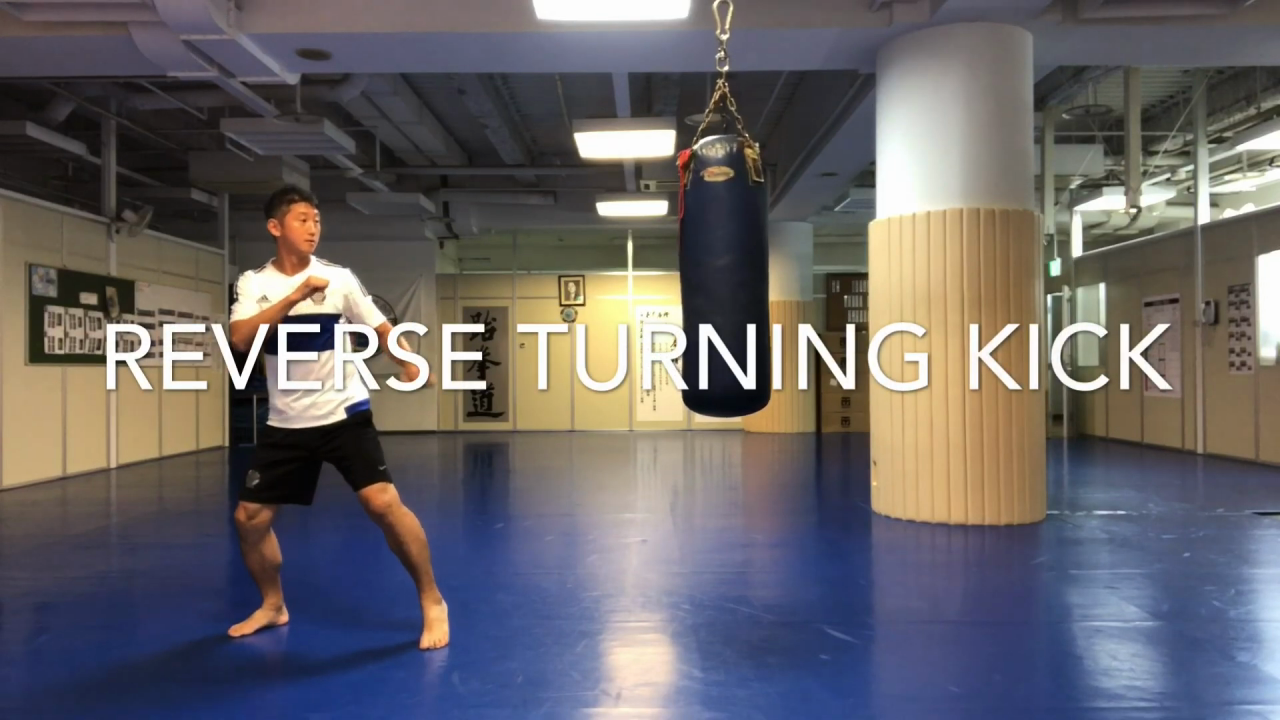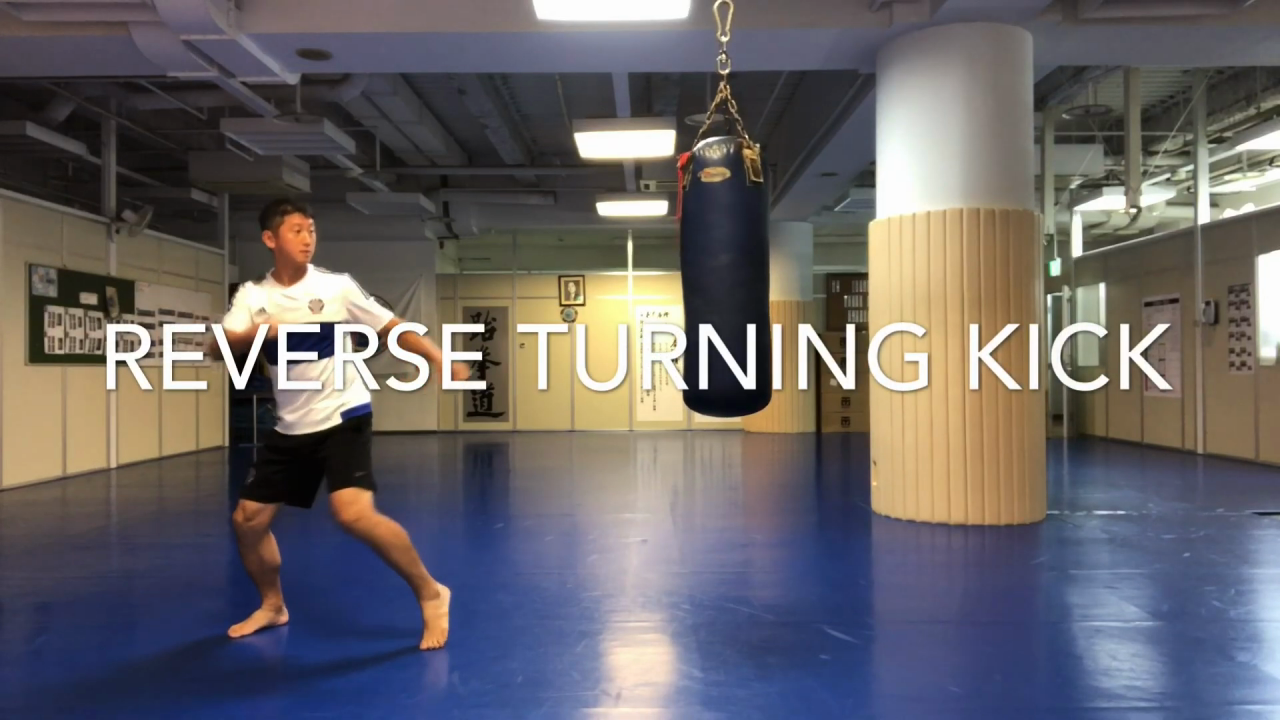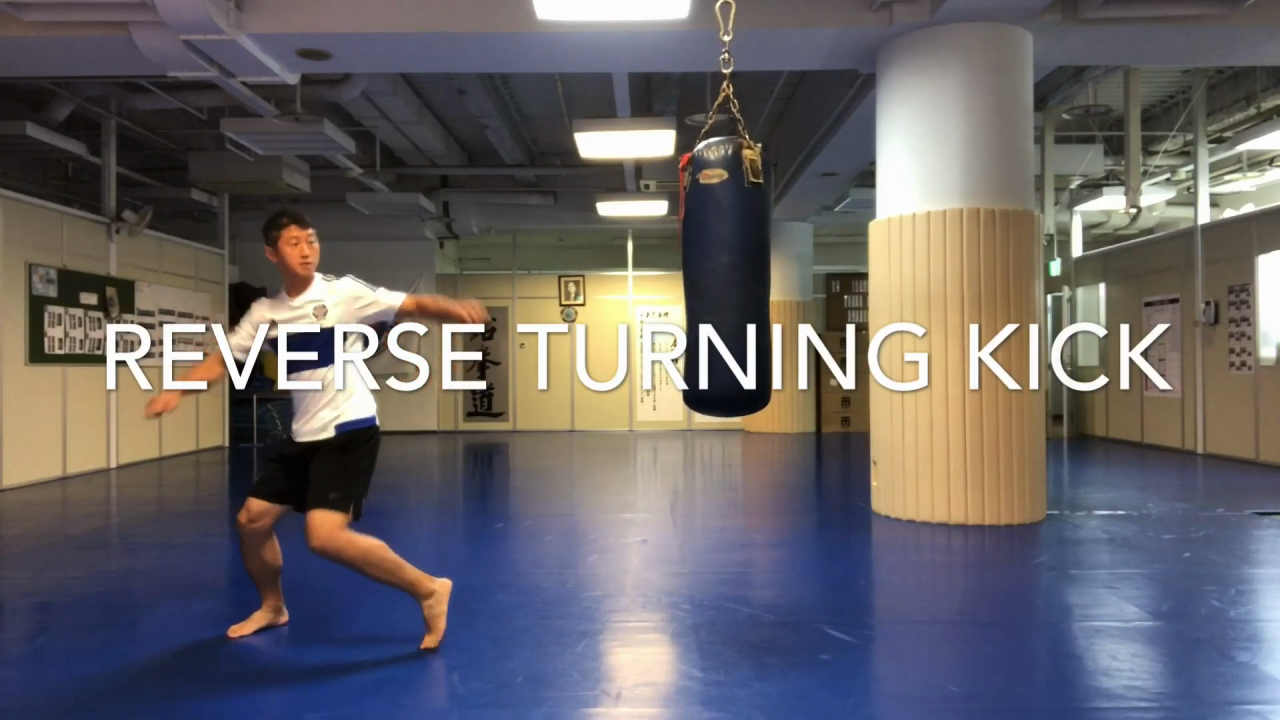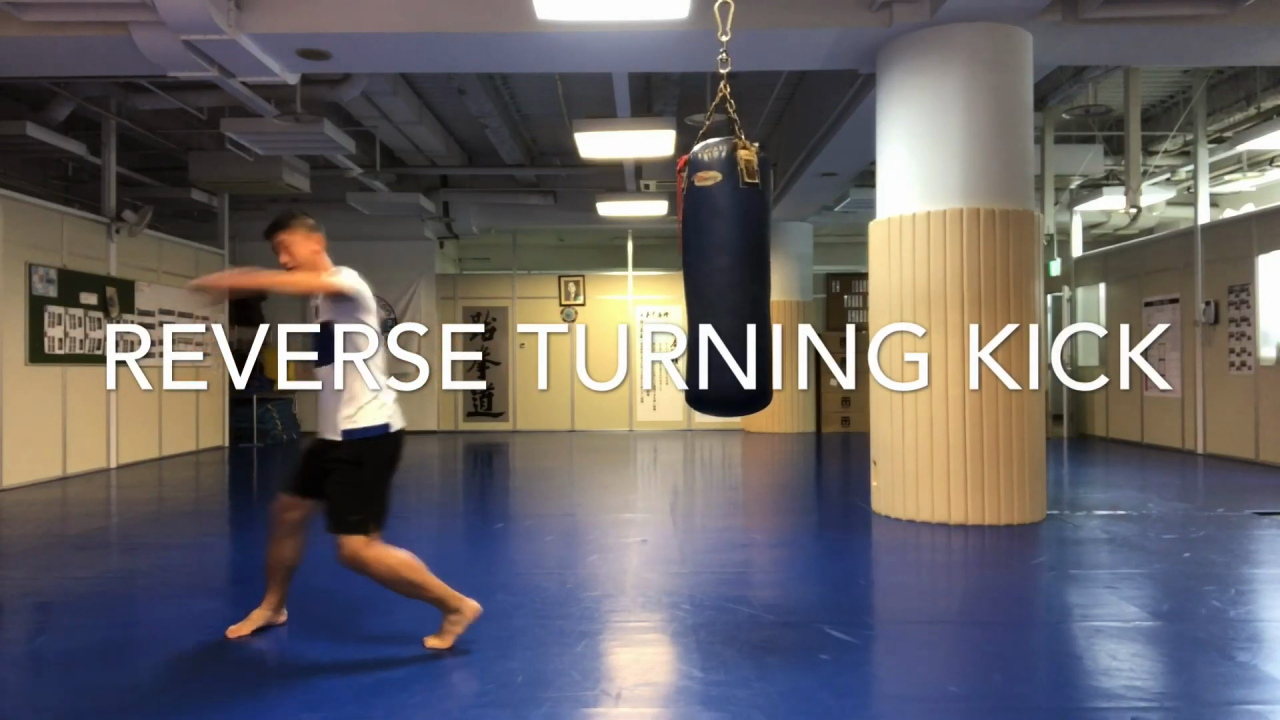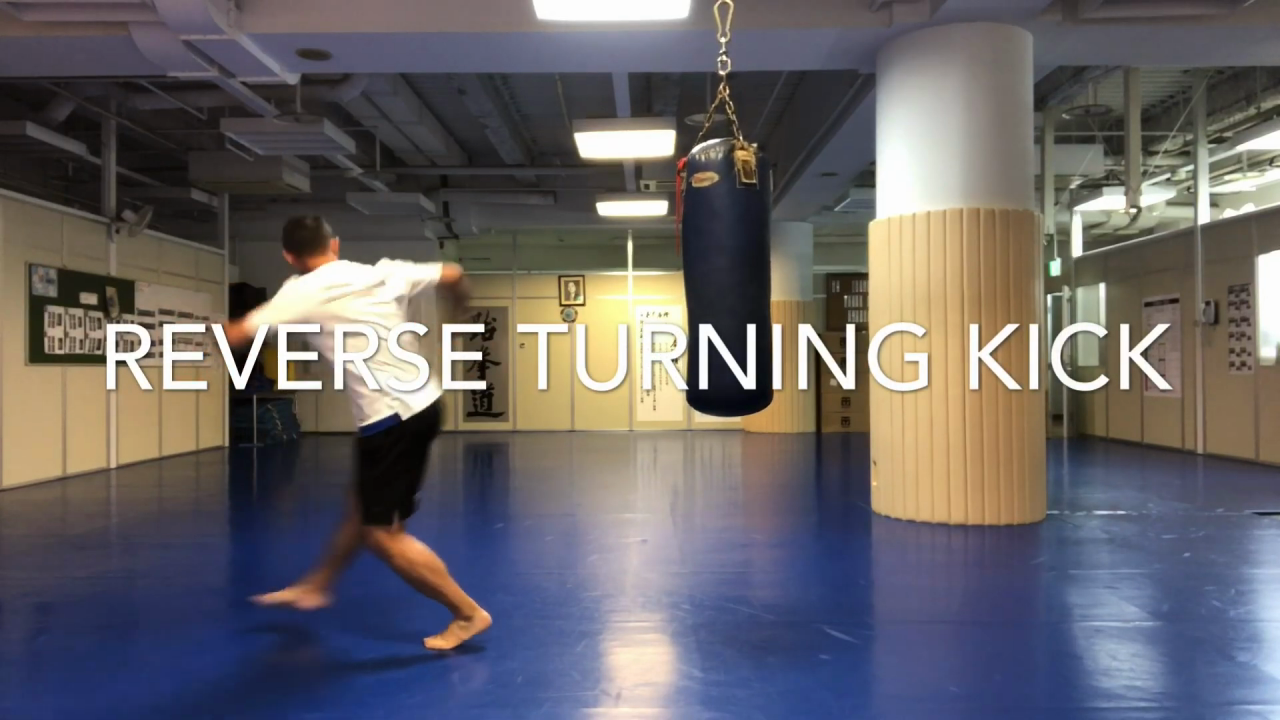
dt=0.5s
person 1, frame 1
left shoulder: (339, 278)
right shoulder: (253, 283)
left elbow: (381, 328)
right elbow: (239, 339)
left wrist: (412, 365)
right wrist: (295, 296)
left hip: (344, 413)
right hip: (285, 424)
left knee: (382, 502)
right knee: (249, 517)
left ankle: (432, 601)
right ankle: (273, 605)
person 1, frame 2
left shoulder: (337, 287)
right shoulder: (252, 295)
left elbow: (392, 327)
right elbow: (217, 347)
left wrist: (441, 361)
right wrist: (256, 334)
left hip: (343, 418)
right hip: (290, 429)
left knee: (354, 513)
right knee: (247, 519)
left ankle: (430, 595)
right ankle: (272, 605)
person 1, frame 3
left shoulder: (344, 292)
right shoulder: (264, 312)
left elbow: (413, 304)
right elbow: (225, 360)
left wrist: (455, 310)
right wrist: (176, 392)
left hip: (350, 431)
right hip: (303, 437)
left knee: (326, 536)
right knee: (252, 520)
left ankle: (428, 590)
right ankle: (272, 606)
person 1, frame 4
left shoulder: (345, 287)
right shoulder: (322, 301)
left elbow: (327, 282)
left wrist: (242, 279)
left hip: (367, 435)
right hip: (336, 435)
left knee: (358, 549)
right knee: (287, 513)
left ankle: (456, 606)
right ankle: (273, 606)
person 1, frame 5
left shoulder: (299, 293)
right shoulder: (384, 272)
left elbow: (236, 337)
right elbow: (452, 276)
left wrist: (227, 335)
right wrist: (461, 308)
left hip: (393, 419)
right hip: (425, 402)
left knee: (385, 534)
right knee: (363, 507)
left ankle: (469, 615)
right ankle: (318, 586)
